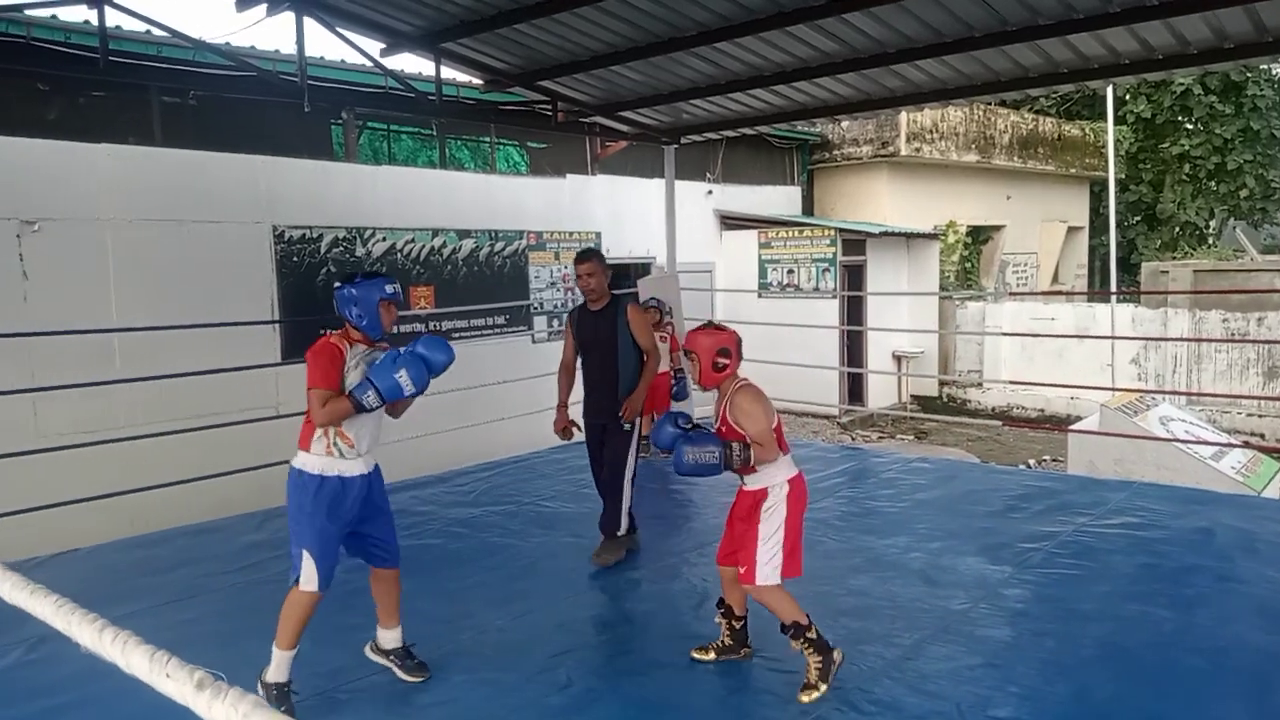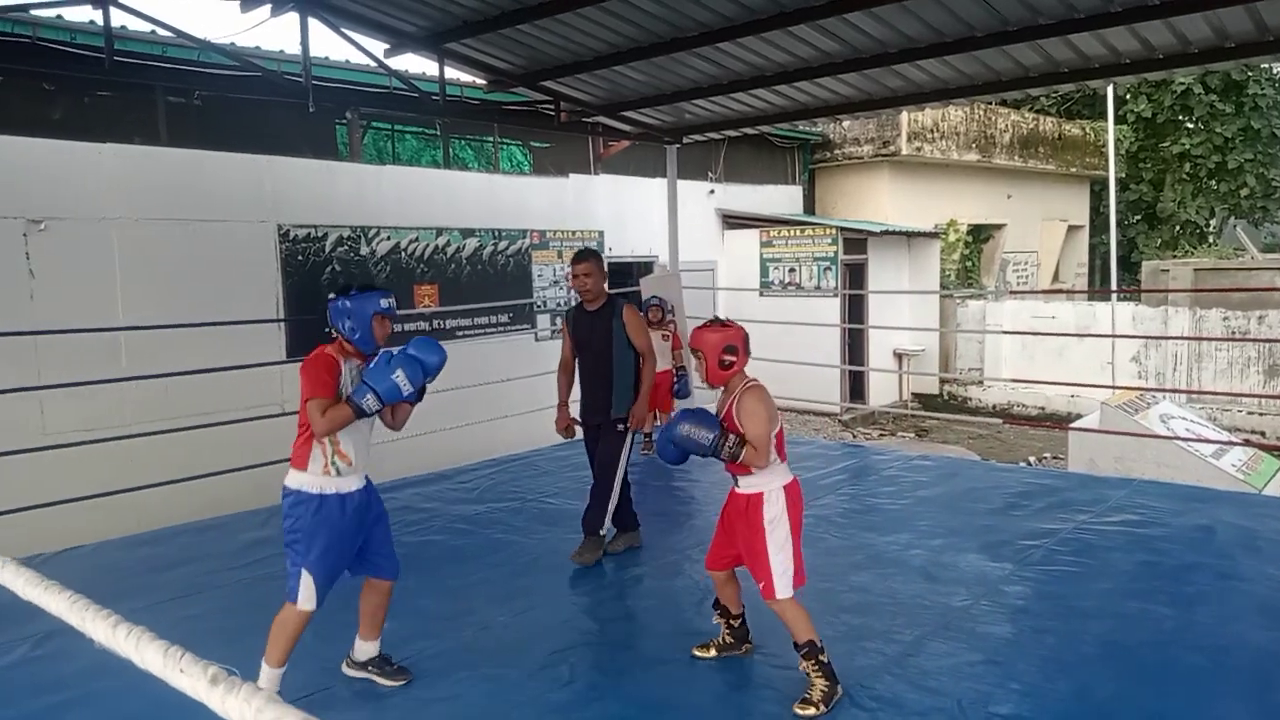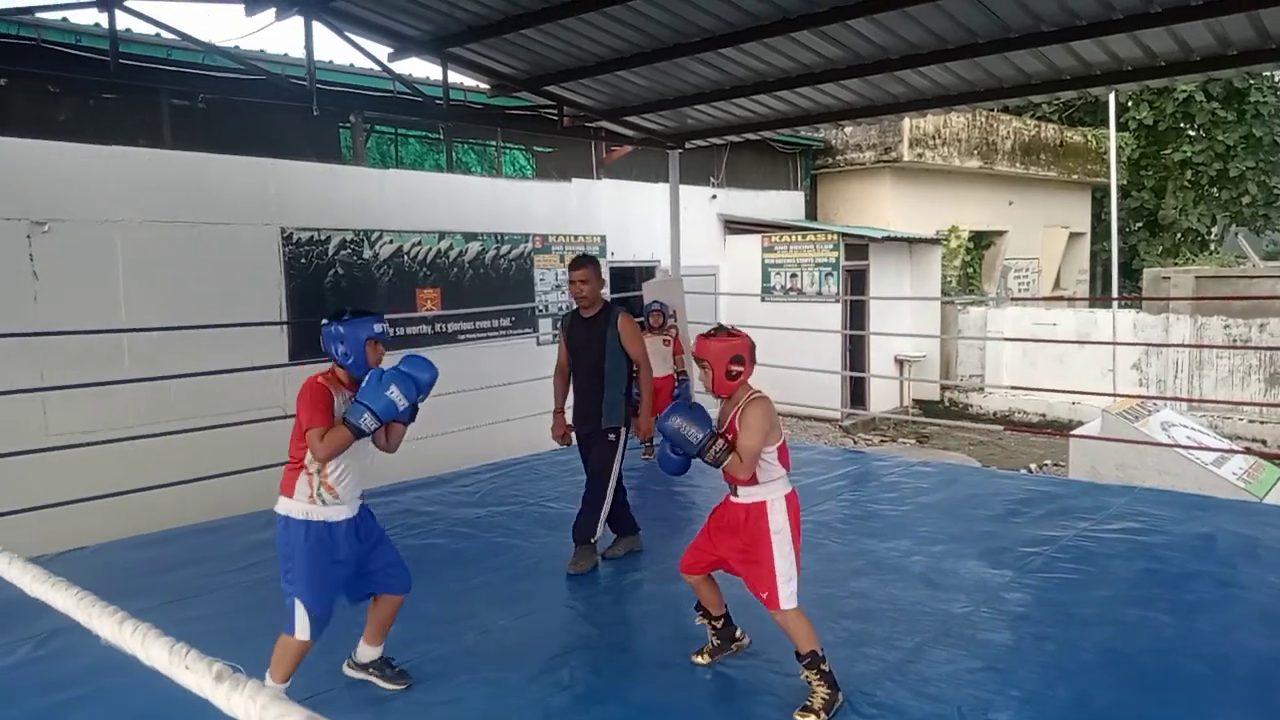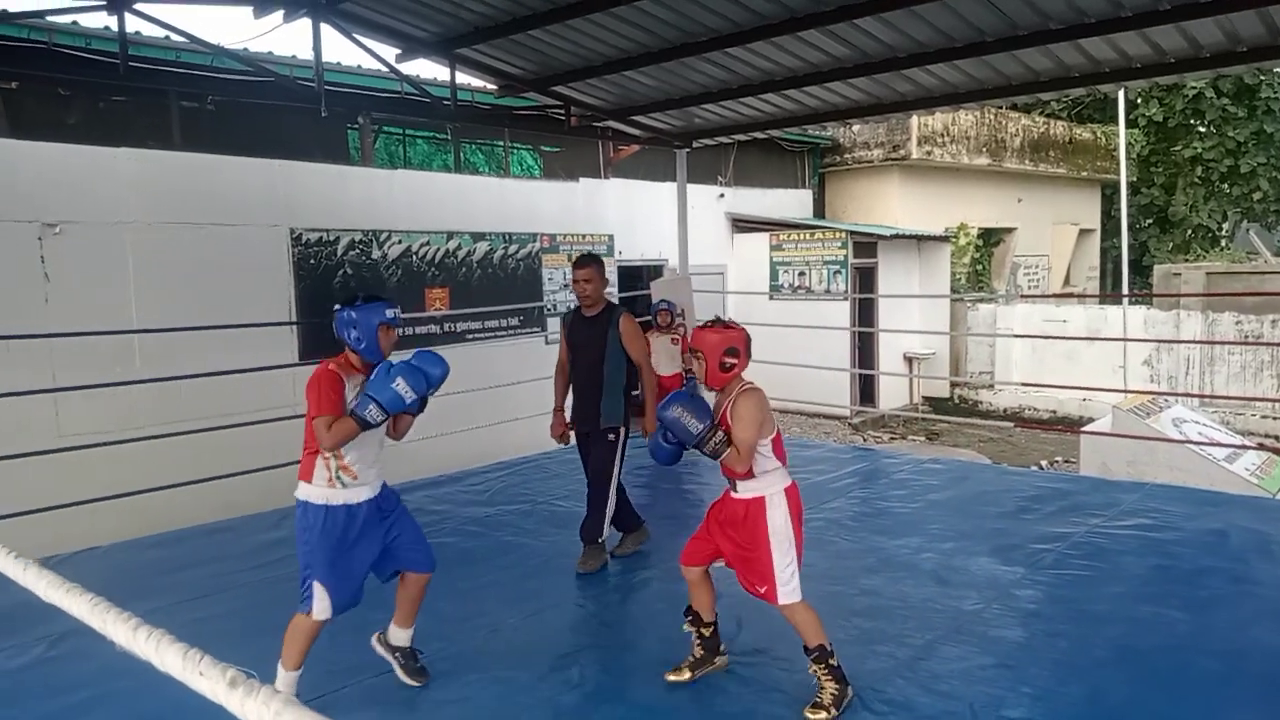
dt=0.1s
person 1, frame 1
left shoulder: (382, 352)
right shoulder: (328, 350)
left elbow: (394, 410)
right elbow: (322, 414)
left wrist: (414, 379)
right wrist: (374, 391)
left hip: (363, 475)
right hip: (319, 479)
left knee: (386, 563)
right knee: (311, 581)
left ankle: (388, 643)
right ankle: (275, 677)
person 1, frame 2
left shoulder: (371, 364)
right shoulder: (324, 362)
left elbow: (394, 423)
right elbow: (321, 424)
left wrist: (411, 386)
right wrist: (372, 394)
left hip: (355, 491)
right hip: (313, 496)
left knee: (383, 574)
right knee: (306, 599)
left ankle: (364, 657)
right ankle: (264, 692)
person 1, frame 3
left shoulder: (365, 387)
right shoulder: (317, 390)
left elbow: (389, 443)
right elbow: (323, 449)
left wrist: (406, 406)
right wrist: (370, 412)
left hip: (350, 516)
right hip: (307, 522)
left knee: (395, 586)
right knee: (305, 627)
left ankle: (366, 659)
person 1, frame 4
left shoulder: (377, 372)
right shoulder: (329, 376)
left elbow: (395, 432)
right elbow: (328, 437)
left wrist: (416, 397)
right wrist: (376, 405)
left hip: (373, 497)
right hip: (326, 506)
left knee: (419, 567)
right knee: (319, 607)
left ankle: (395, 641)
right ankle: (281, 694)
person 2, frame 1
left shoulder: (744, 397)
right shoulder: (724, 396)
left elbow: (769, 450)
left wrist: (721, 455)
right wrist: (694, 436)
left hip: (777, 492)
right hip: (752, 490)
left knee: (758, 583)
right knee: (728, 566)
left ankle: (818, 651)
right ankle: (734, 640)
person 2, frame 2
left shoulder: (752, 397)
right shoulder: (728, 393)
left elbow: (760, 456)
left wrist: (716, 439)
right wrist: (695, 438)
left hip: (771, 498)
right hip: (743, 495)
left knee: (777, 594)
right knee: (719, 566)
left ankle: (824, 679)
right ankle: (735, 636)
person 2, frame 3
left shoulder: (756, 408)
right shoulder: (729, 404)
left elbow: (744, 468)
left wrist: (704, 441)
right wrist: (690, 444)
left hip: (771, 509)
right hip: (738, 504)
left knee: (781, 605)
right knee: (693, 568)
left ankle: (825, 686)
right ankle: (726, 636)
person 2, frame 4
left shoulder: (747, 401)
right shoulder: (726, 398)
left elbow: (741, 462)
left wrist: (703, 433)
right wrist: (684, 434)
left hip: (768, 504)
right hip: (736, 499)
left knee: (784, 598)
right knee: (692, 565)
left ankle: (833, 679)
right ankle: (706, 651)
person 3, frame 1
left shoulder: (629, 311)
right shoulder: (574, 318)
left elbow: (652, 354)
right elbow: (568, 365)
left wrist: (639, 394)
right wrist: (562, 409)
left hip: (624, 410)
right hip: (593, 412)
left knee: (617, 474)
right knee: (603, 476)
left ankle: (614, 537)
right ankle: (619, 534)
person 3, frame 2
left shoulder: (624, 312)
right shoulder: (571, 317)
left elbow: (648, 357)
right elbow: (567, 364)
left wrist: (642, 403)
right wrist: (563, 407)
left hip: (620, 411)
right hip: (589, 411)
left knee: (606, 473)
right knee: (609, 474)
left ankle: (593, 537)
right ankle: (628, 530)
person 3, frame 3
left shoulder: (620, 320)
right shoulder: (567, 323)
left elbow: (643, 366)
right elbow: (563, 370)
left wrist: (646, 413)
right wrist: (559, 413)
left hip: (613, 419)
right hip: (583, 418)
left knee: (599, 482)
right knee: (605, 481)
left ankle: (585, 545)
right ankle: (628, 534)
person 3, frame 4
left shoulder: (621, 320)
right shoulder: (569, 321)
left elbow: (644, 367)
right elbow: (563, 367)
left wrist: (649, 414)
right wrist: (558, 412)
left hip: (610, 419)
right hip: (580, 417)
left knee: (601, 482)
right knee: (602, 481)
left ankle: (594, 544)
right ankle: (633, 529)
